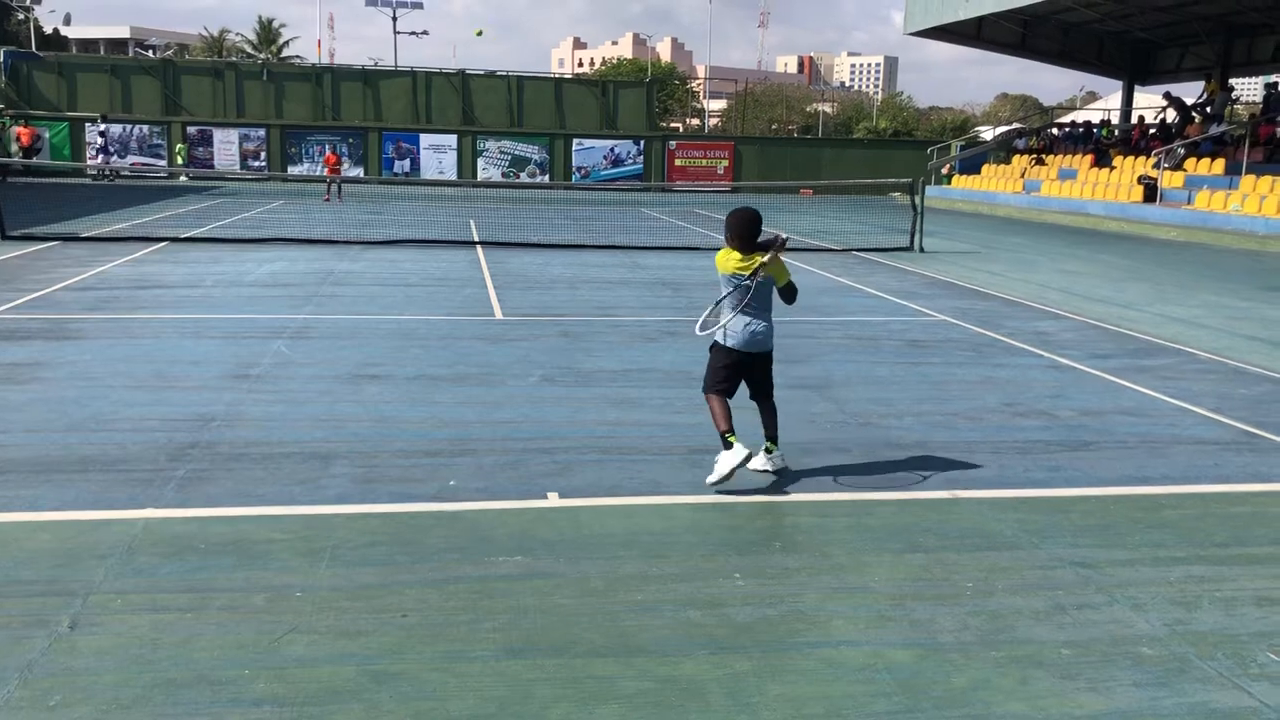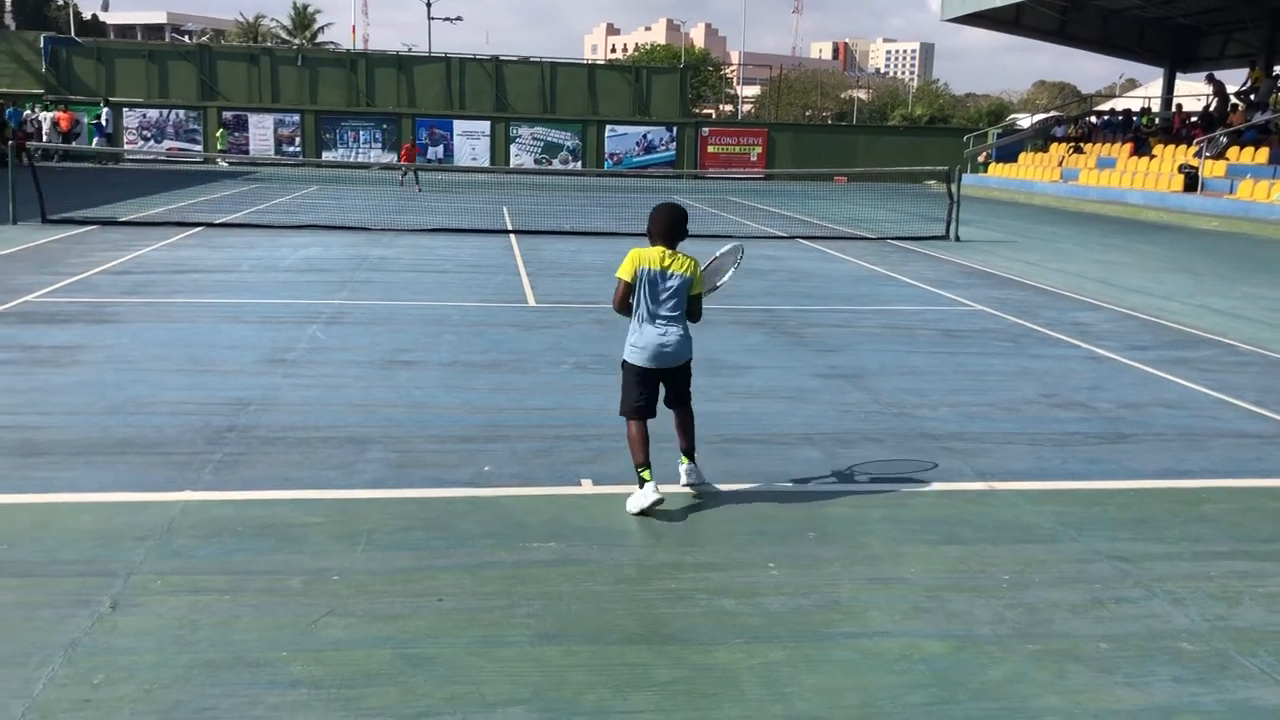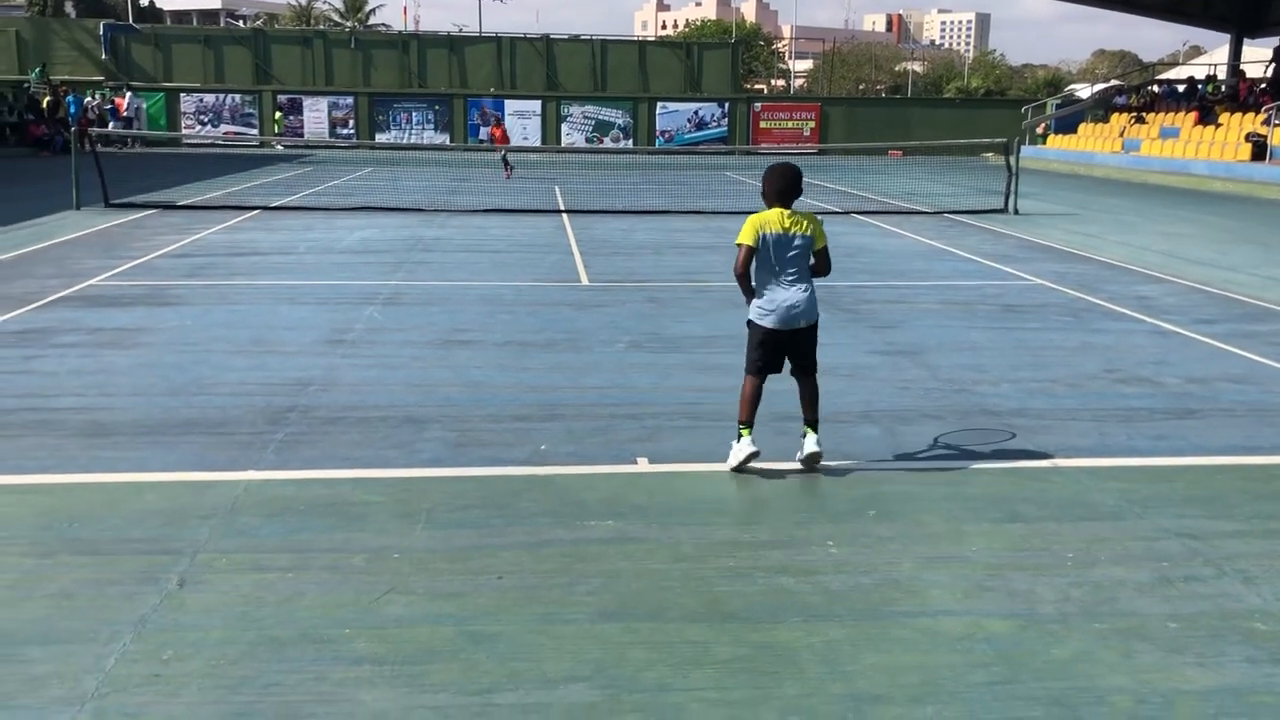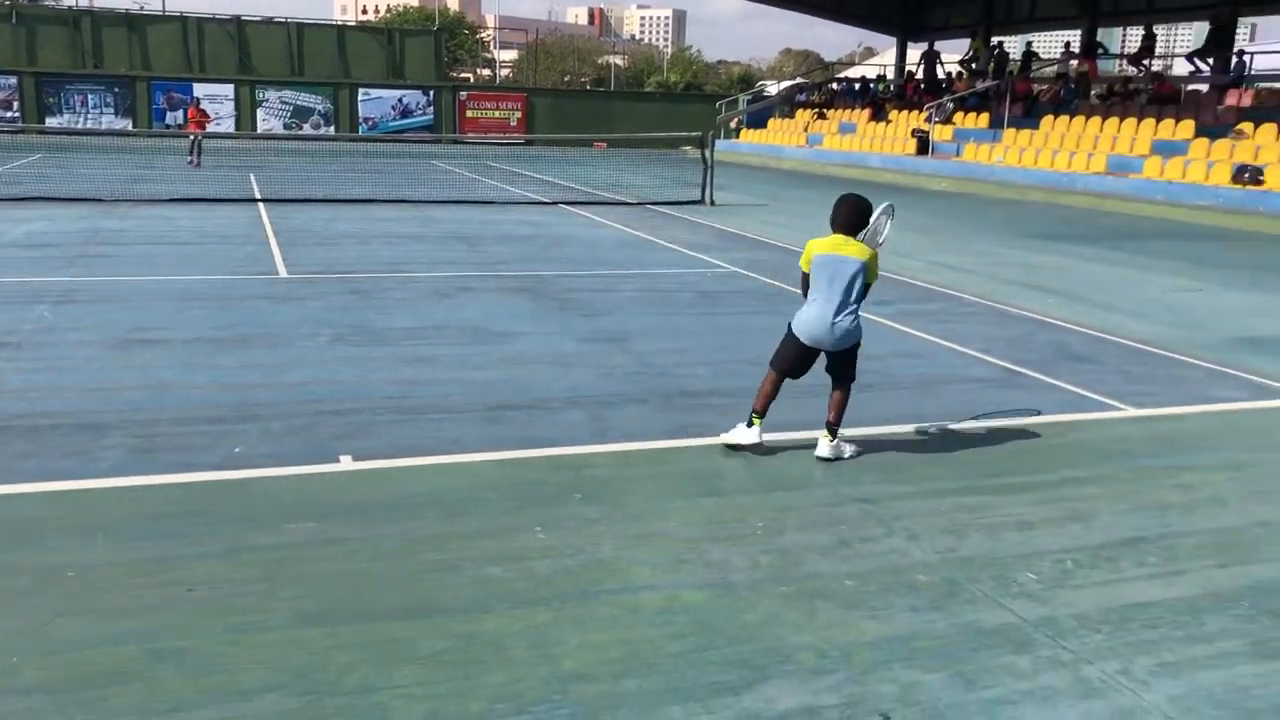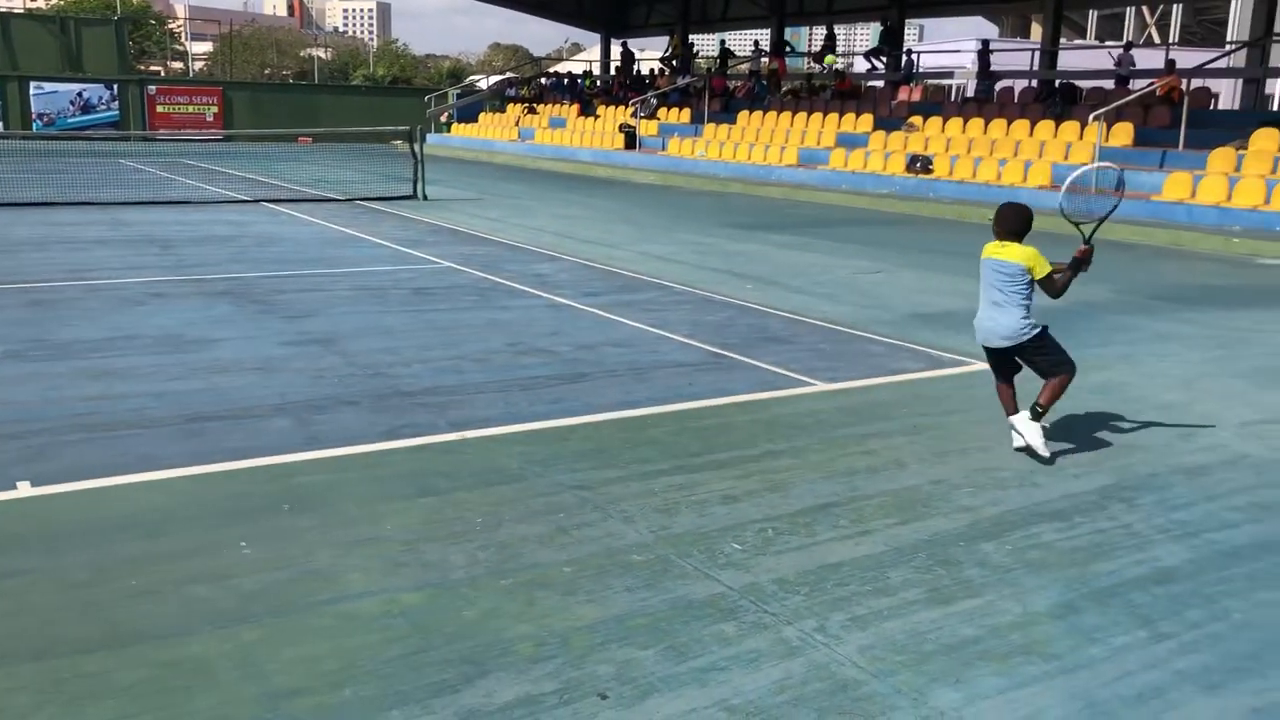
dt=1s
person 1, frame 1
left shoulder: (723, 260)
right shoulder: (774, 265)
right elbow: (791, 299)
left wrist: (770, 245)
left hip: (732, 341)
right hip: (762, 342)
left knee: (714, 392)
right knee: (764, 397)
left ankle: (732, 447)
right ankle: (771, 453)
person 1, frame 2
left shoulder: (637, 257)
right shoulder: (691, 266)
left elbow: (619, 303)
right elbow: (694, 315)
left hip: (641, 351)
right hip: (677, 351)
left knee: (635, 417)
right knee: (682, 407)
left ankle: (647, 484)
right ankle: (689, 466)
person 1, frame 3
left shoulder: (755, 223)
right shoulder: (811, 224)
left elbow: (741, 267)
right elbow: (824, 268)
left wrist: (751, 293)
left hip: (767, 314)
right hip: (803, 313)
left knee: (755, 376)
right knee: (806, 375)
left ankle: (745, 440)
right ankle: (811, 436)
person 1, frame 4
left shoulder: (814, 247)
right shoulder: (867, 255)
right elbow: (862, 294)
left hip: (807, 327)
right hip: (844, 332)
left knee: (776, 372)
right knee: (842, 381)
left ankle: (752, 427)
right ankle: (829, 440)
person 1, frame 5
left shoulder: (987, 251)
right shoulder: (1029, 255)
right elbow: (1054, 289)
left wrist: (1068, 267)
right wrist: (1076, 264)
left hip: (985, 331)
right hip: (1018, 333)
left knee: (1004, 377)
right knee: (1065, 371)
left ankle: (1018, 424)
right ankle: (1032, 418)
